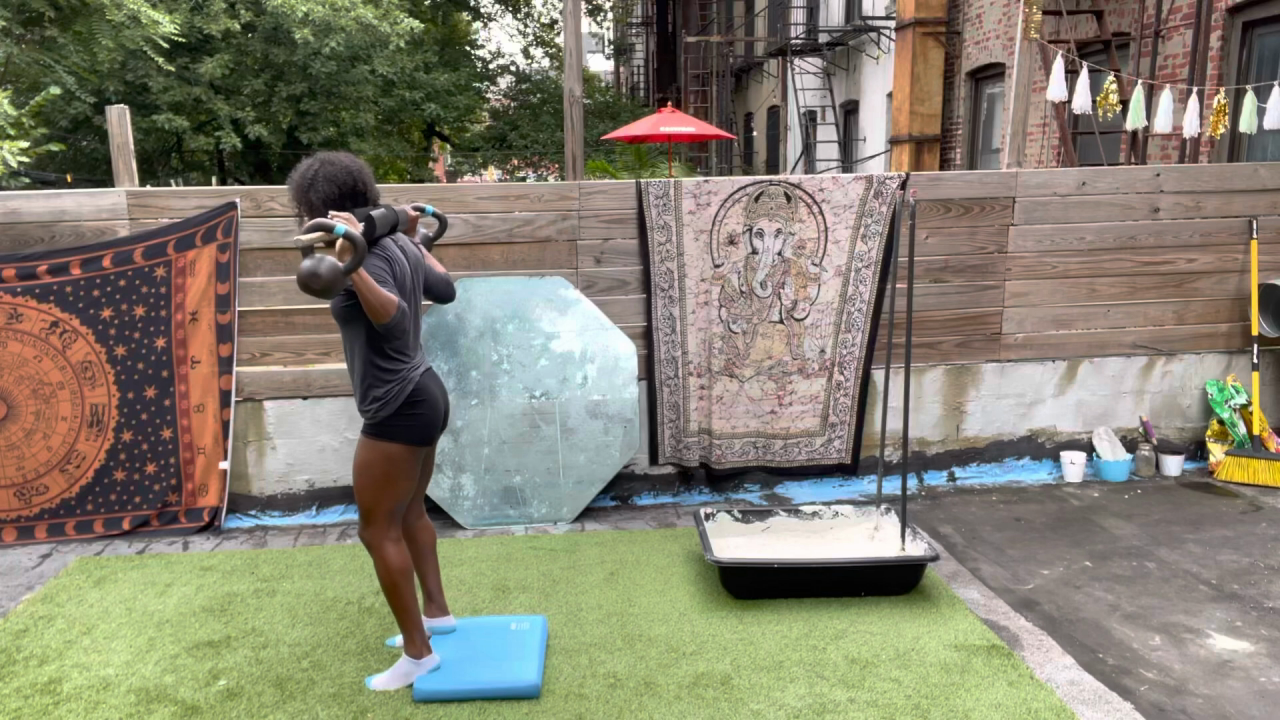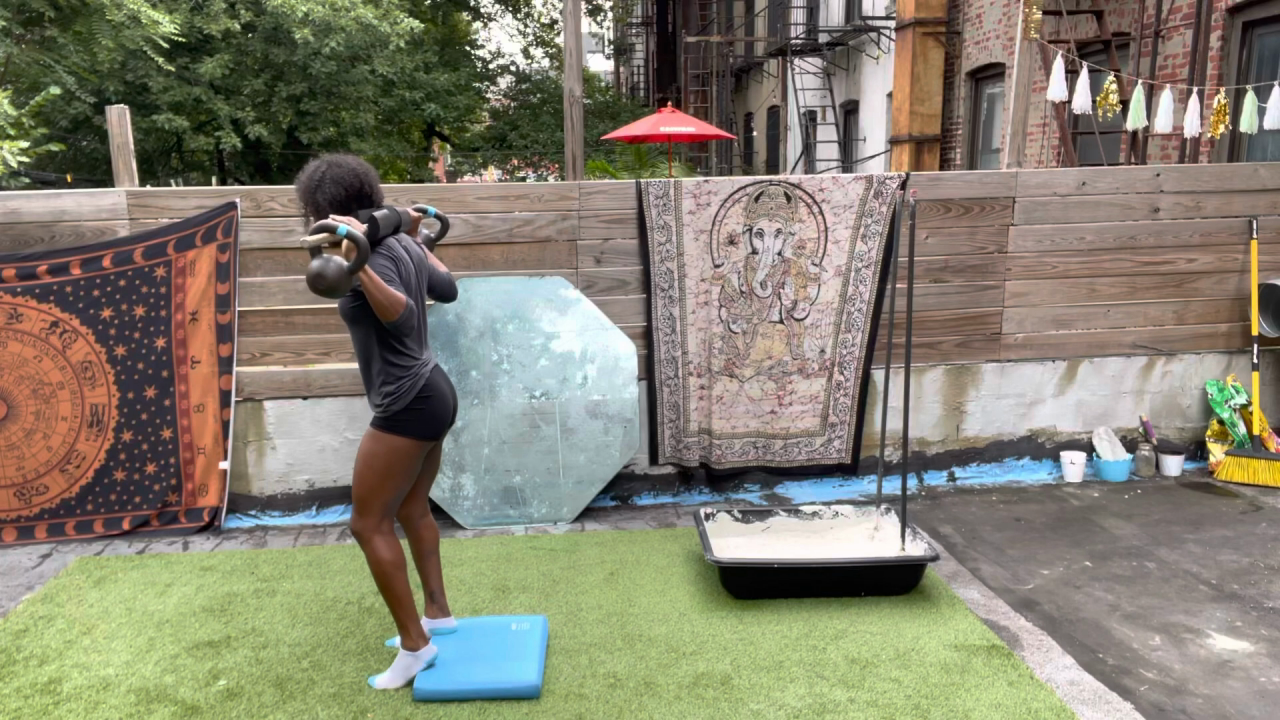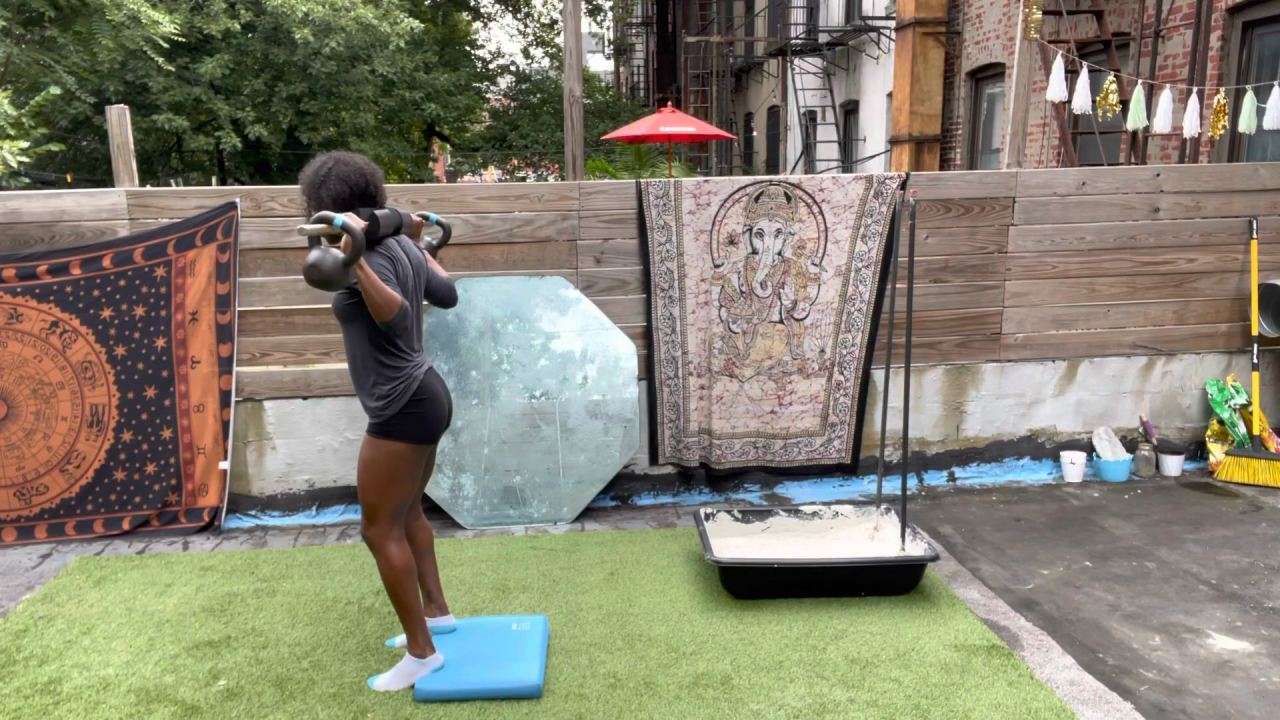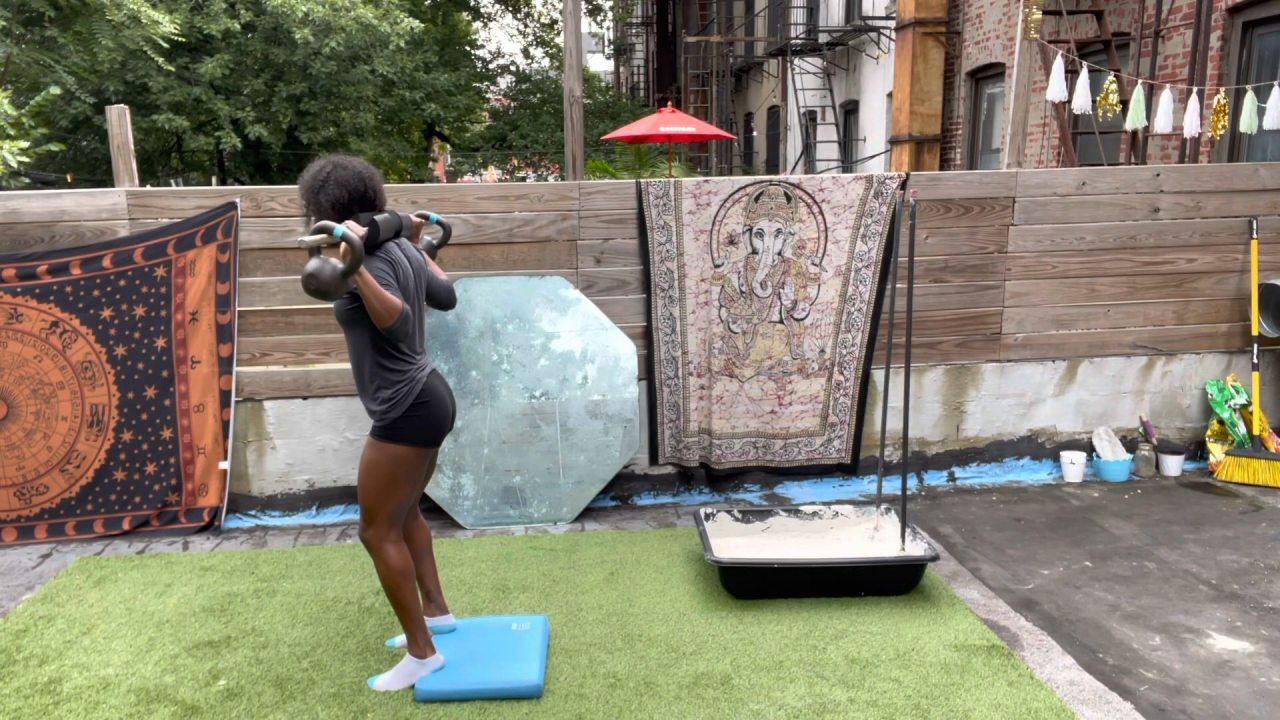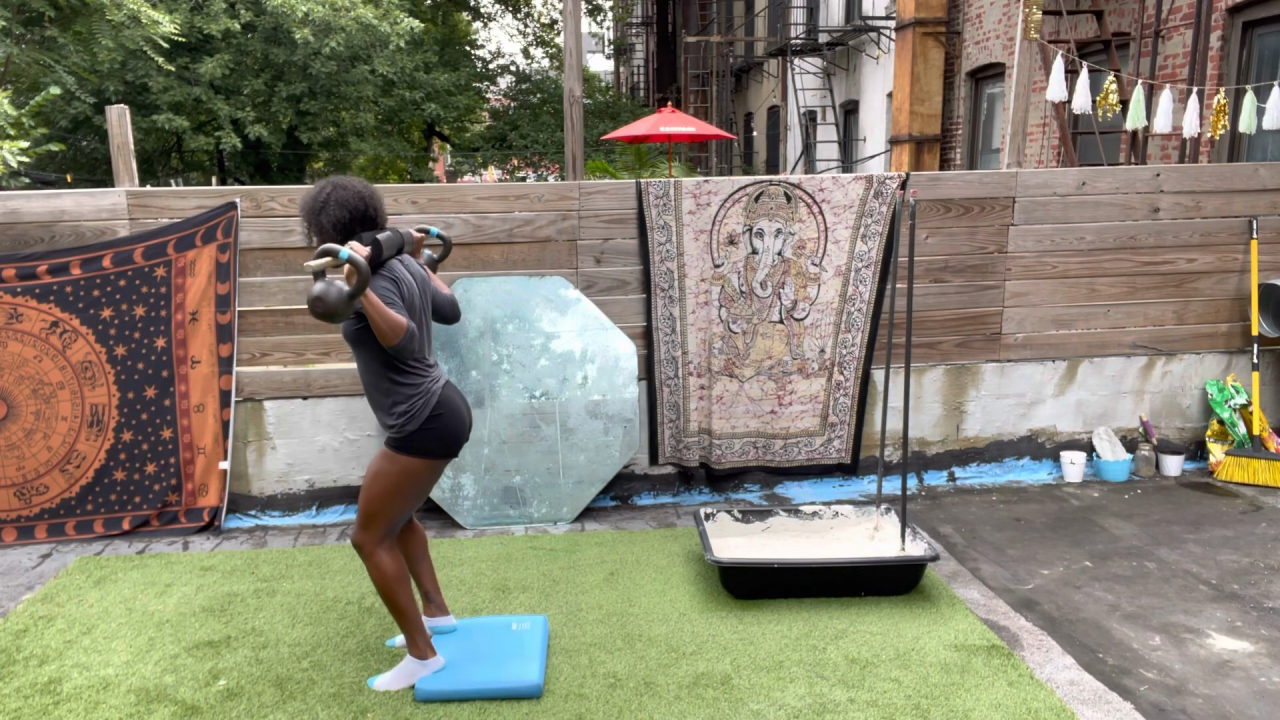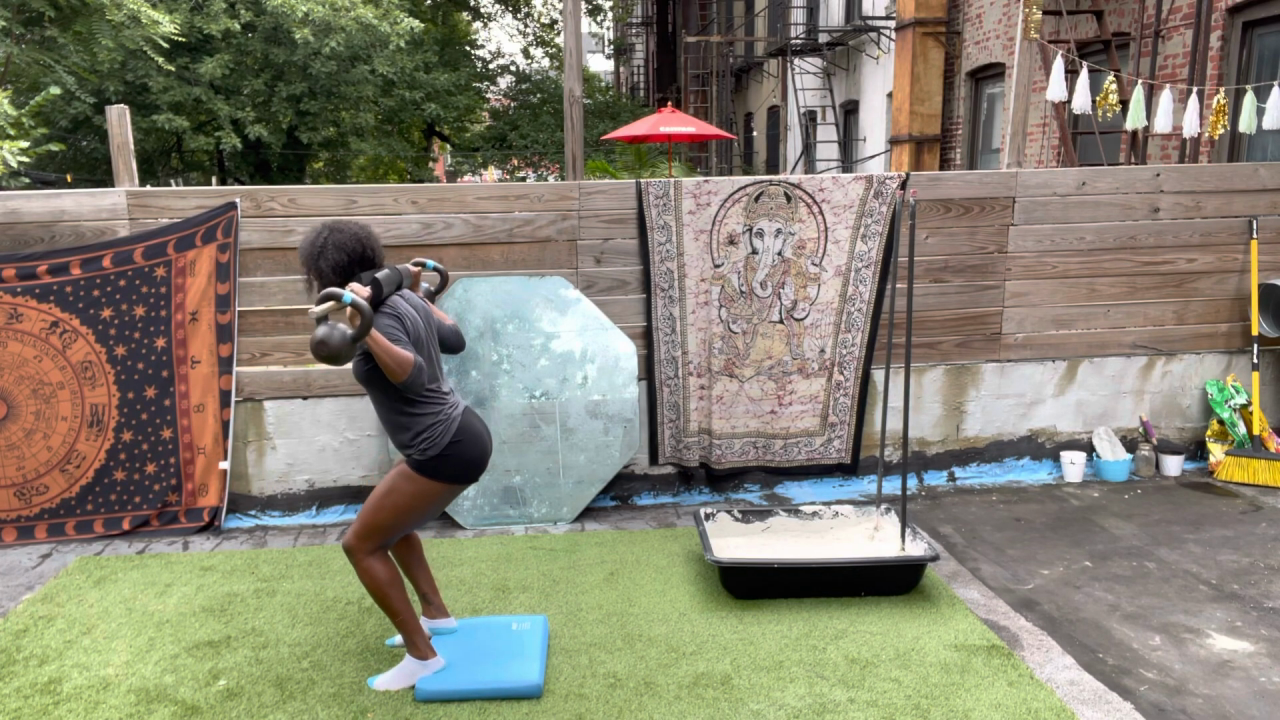
dt=0.5s
person 1, frame 1
left shoulder: (371, 254)
right shoulder: (397, 245)
left elbow: (394, 319)
right elbow: (445, 289)
left wrist: (349, 264)
left hip: (398, 409)
right hip: (421, 397)
left knee: (378, 531)
right knee: (409, 514)
left ankle: (418, 652)
right ankle: (437, 612)
person 1, frame 2
left shoulder: (375, 254)
right shoulder: (400, 244)
left elbow: (402, 317)
right elbow: (448, 288)
left wrist: (357, 265)
left hip: (409, 405)
right hip: (429, 394)
left knee: (369, 524)
right knee: (411, 510)
left ankle: (416, 645)
right ankle: (438, 613)
person 1, frame 3
left shoulder: (373, 253)
right shoulder: (399, 247)
left elbow: (396, 318)
right elbow: (447, 294)
left wrist: (356, 261)
left hip: (402, 409)
right hip: (424, 397)
left knee: (380, 530)
right knee: (406, 514)
left ankle: (421, 652)
right ankle: (436, 612)
person 1, frame 4
left shoulder: (373, 259)
right shoulder: (398, 249)
left elbow: (398, 324)
right elbow: (447, 297)
left wrist: (355, 269)
left hip: (407, 412)
right hip: (427, 399)
left knee: (378, 532)
right knee: (402, 514)
left ankle: (422, 653)
right ankle: (436, 612)
person 1, frame 5
left shoulder: (377, 277)
right shoulder: (402, 266)
left elbow: (405, 342)
right elbow: (451, 311)
left wrist: (360, 292)
left hip: (423, 426)
right hip: (441, 410)
left knee: (370, 537)
right knee: (395, 517)
left ankle: (422, 654)
right ankle: (437, 612)
person 1, frame 6
left shoulder: (380, 316)
right shoulder: (404, 301)
left elbow: (415, 378)
right elbow: (455, 341)
left wrist: (363, 331)
left hip: (447, 453)
right hip: (461, 436)
left knee: (361, 543)
right knee: (387, 519)
left ankle: (422, 656)
right ankle: (436, 615)
